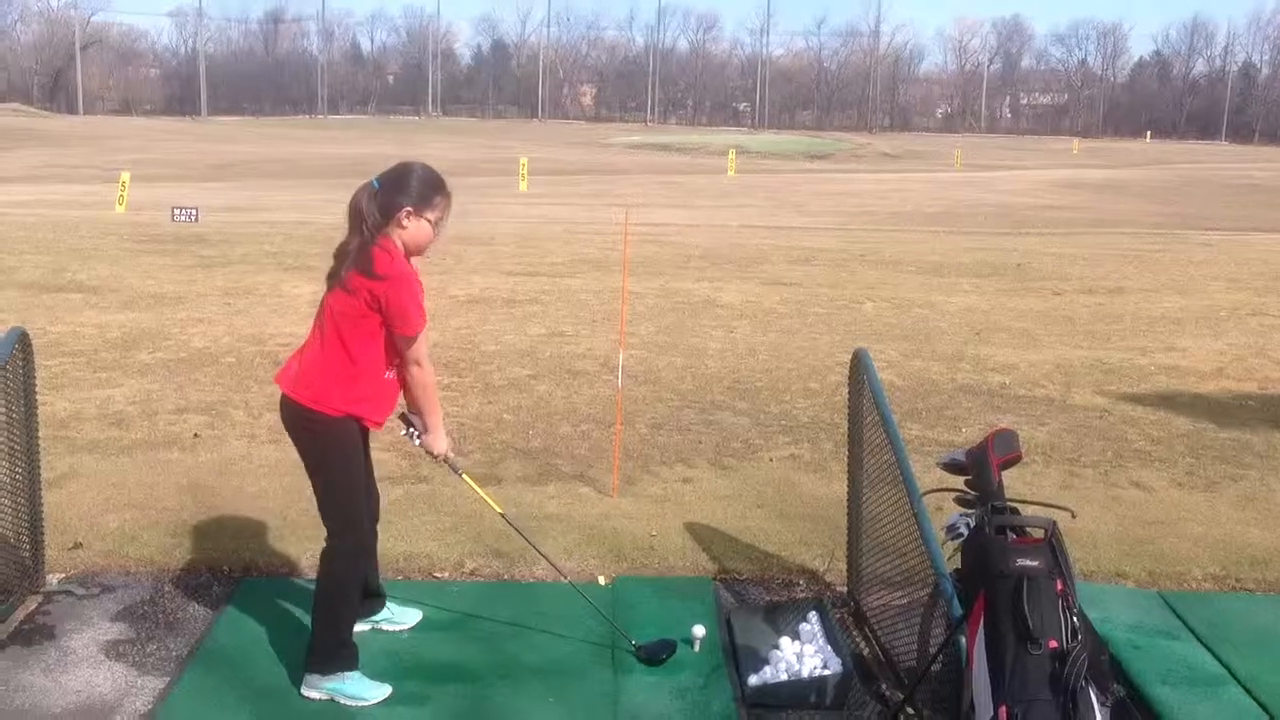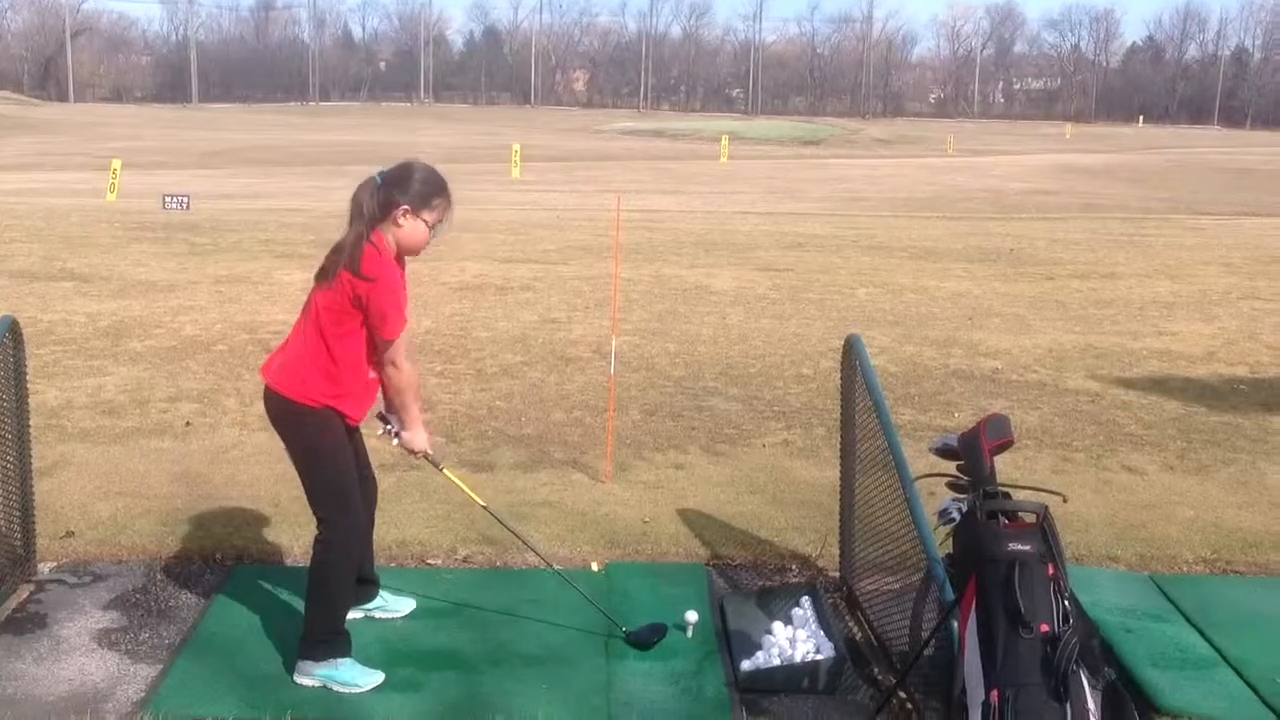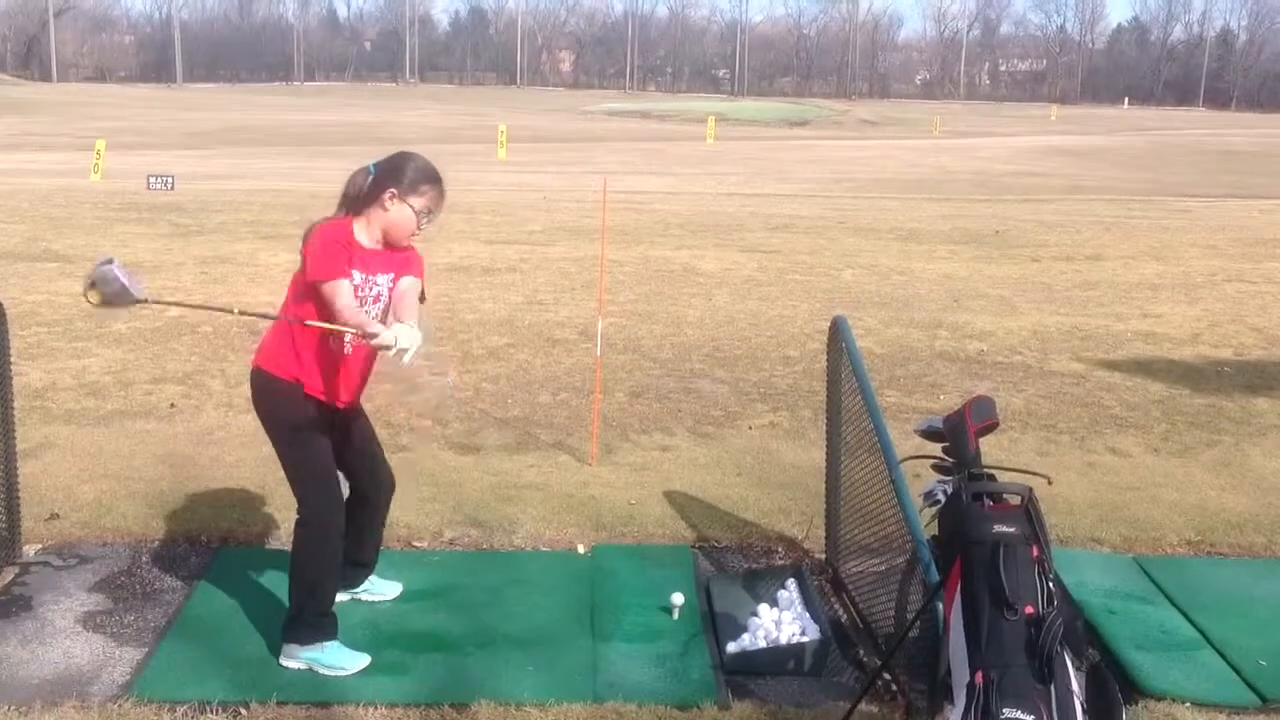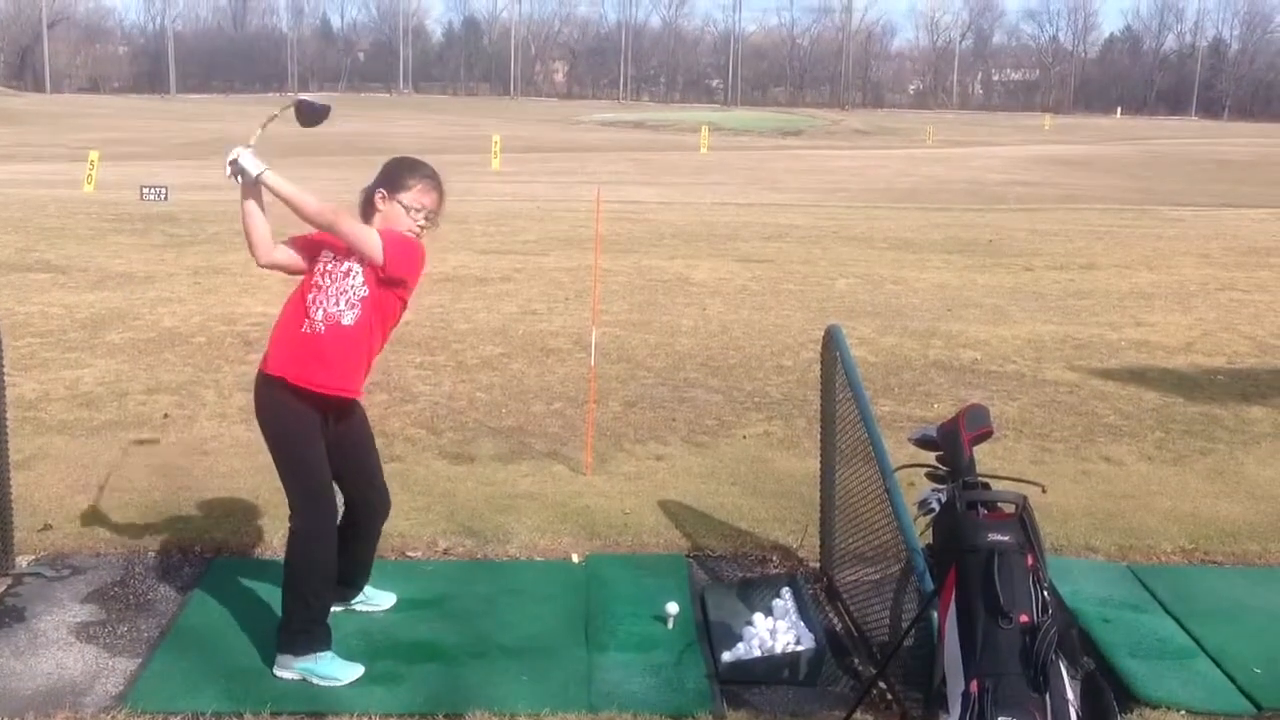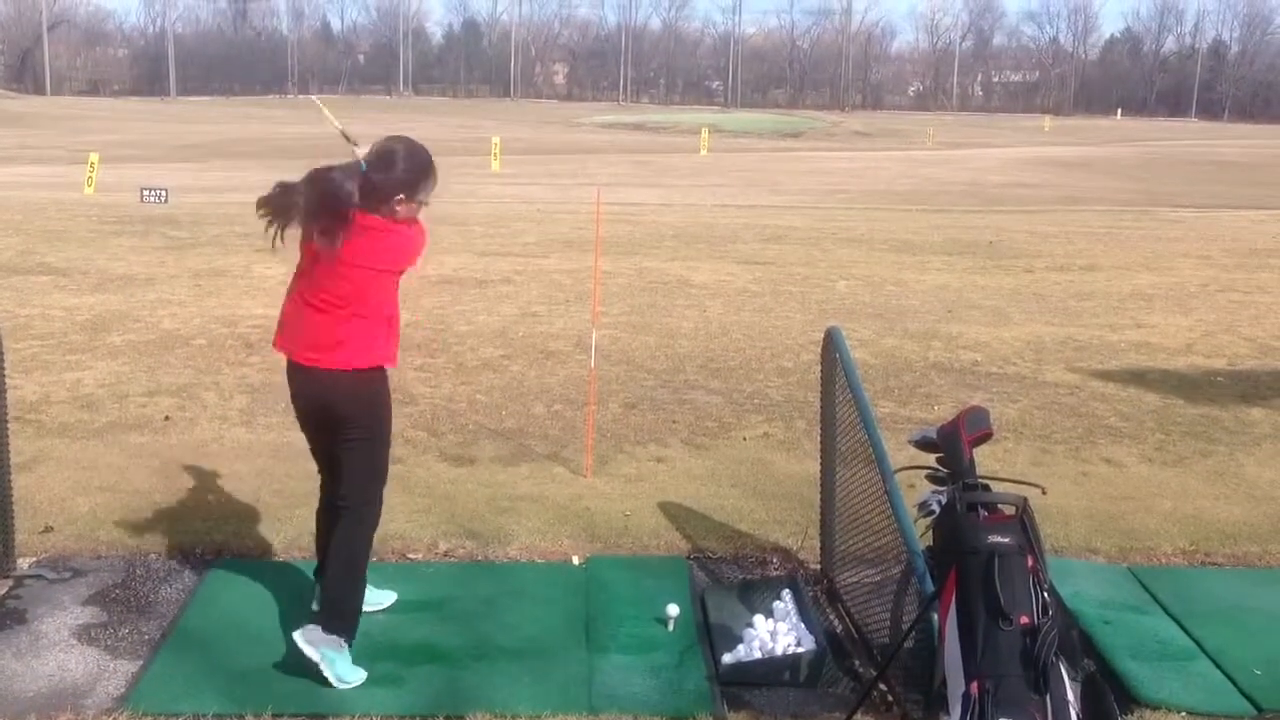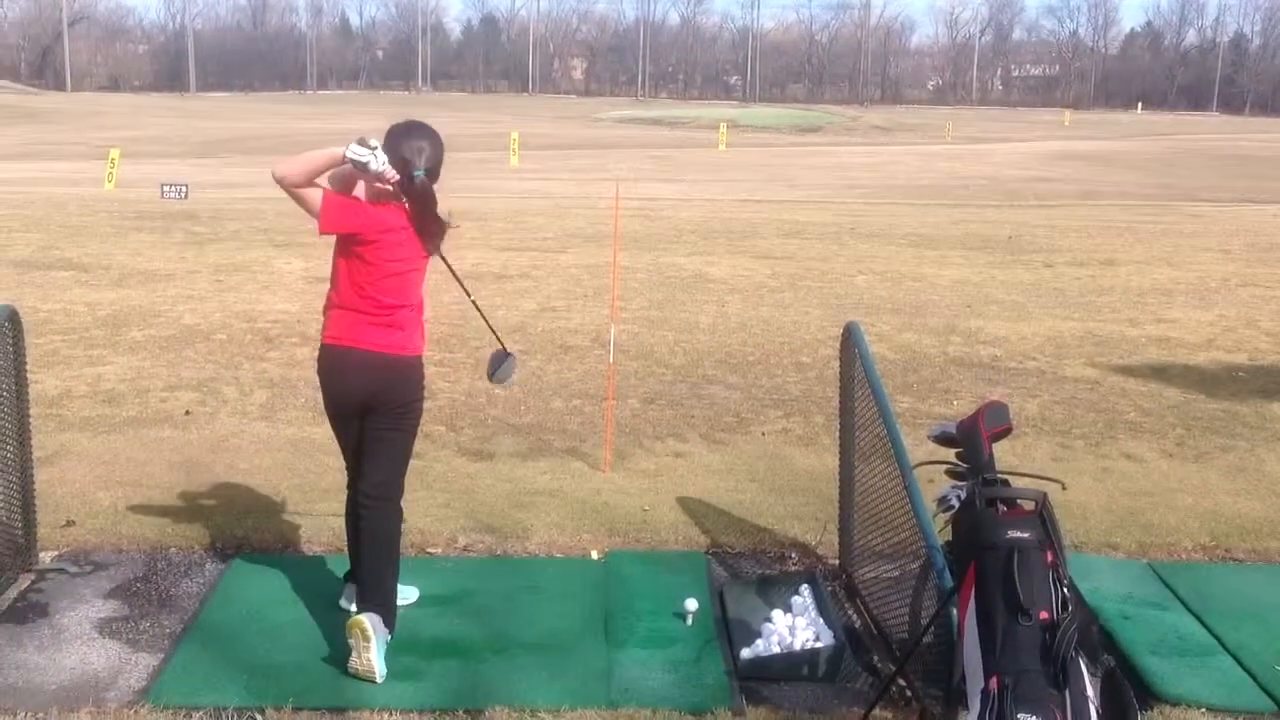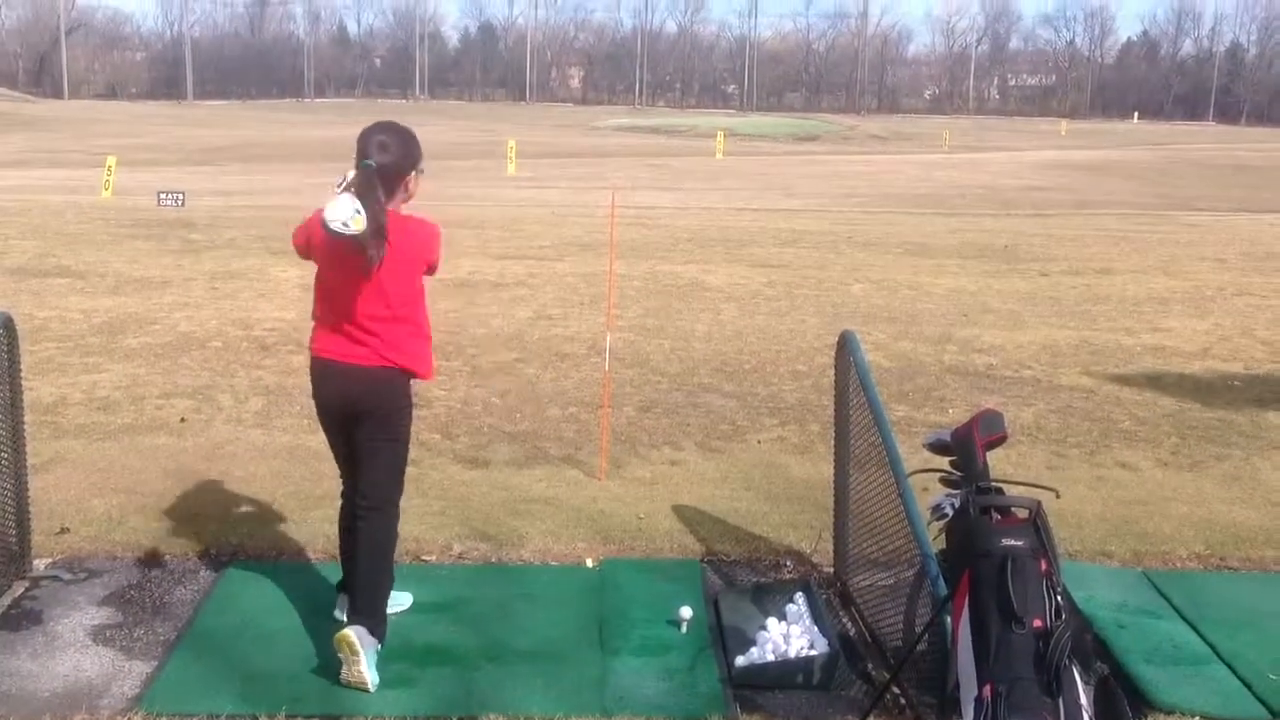
dt=0.5s
person 1, frame 1
left shoulder: (371, 256)
right shoulder: (395, 273)
left elbow: (396, 356)
right elbow: (417, 361)
left wrist: (419, 416)
right wrist: (435, 428)
left hip: (331, 404)
right hip: (324, 411)
left knee: (363, 509)
right knee: (348, 529)
left ankle: (365, 605)
right ankle: (326, 669)
person 1, frame 2
left shoulder: (373, 252)
right shoulder: (378, 271)
left elbow: (380, 354)
right elbow: (395, 362)
left wrist: (397, 414)
right wrist: (413, 425)
left hip: (323, 395)
right hip: (304, 402)
left knee: (361, 493)
right knee: (341, 518)
left ankle: (360, 593)
right ankle: (319, 656)
person 1, frame 3
left shoulder: (406, 258)
right shoulder: (329, 235)
left elbow: (407, 298)
right elbow: (342, 304)
left wrist: (405, 328)
right wrist: (375, 329)
left hip: (339, 392)
right hip: (284, 383)
left knee: (376, 482)
right knee: (323, 502)
left ankle: (350, 576)
right ankle: (306, 638)
person 1, frame 4
left shoulder: (408, 256)
right shoulder: (326, 245)
left elbow: (337, 222)
right elbow: (266, 254)
left wrist: (265, 174)
right wrist: (250, 190)
left hip: (338, 400)
right hip: (285, 391)
left knee: (371, 500)
right knee: (316, 512)
left ankle: (346, 587)
right ankle: (300, 648)
person 1, frame 5
left shoulder: (318, 214)
right shoulder: (406, 236)
left wrist: (375, 166)
left hip: (306, 376)
right hip: (359, 384)
left knee: (336, 489)
right knee: (361, 506)
left ankle: (336, 592)
right ankle: (328, 629)
person 1, frame 6
left shoulder: (363, 217)
right shoulder: (424, 220)
left elbow: (286, 178)
left wrist: (348, 155)
right wrist: (355, 167)
left hip: (342, 364)
right hip: (399, 372)
left knee: (362, 481)
right knee: (382, 493)
left ankle: (365, 585)
right ankle: (374, 613)
person 1, frame 7
left shoulder: (325, 229)
right shoulder: (423, 235)
left elbow: (306, 240)
left wrist: (337, 207)
left hip: (329, 375)
right hip: (385, 383)
left knee: (357, 490)
right knee: (379, 505)
left ankle: (356, 592)
right ankle: (364, 627)
